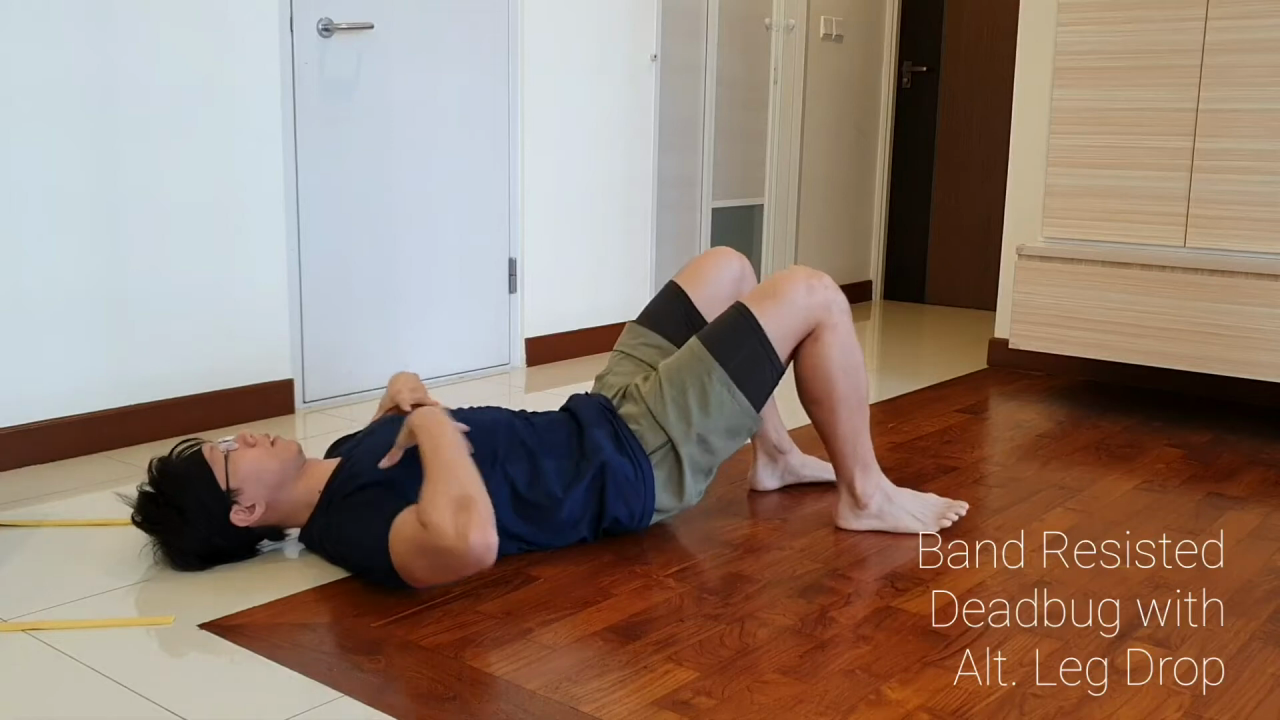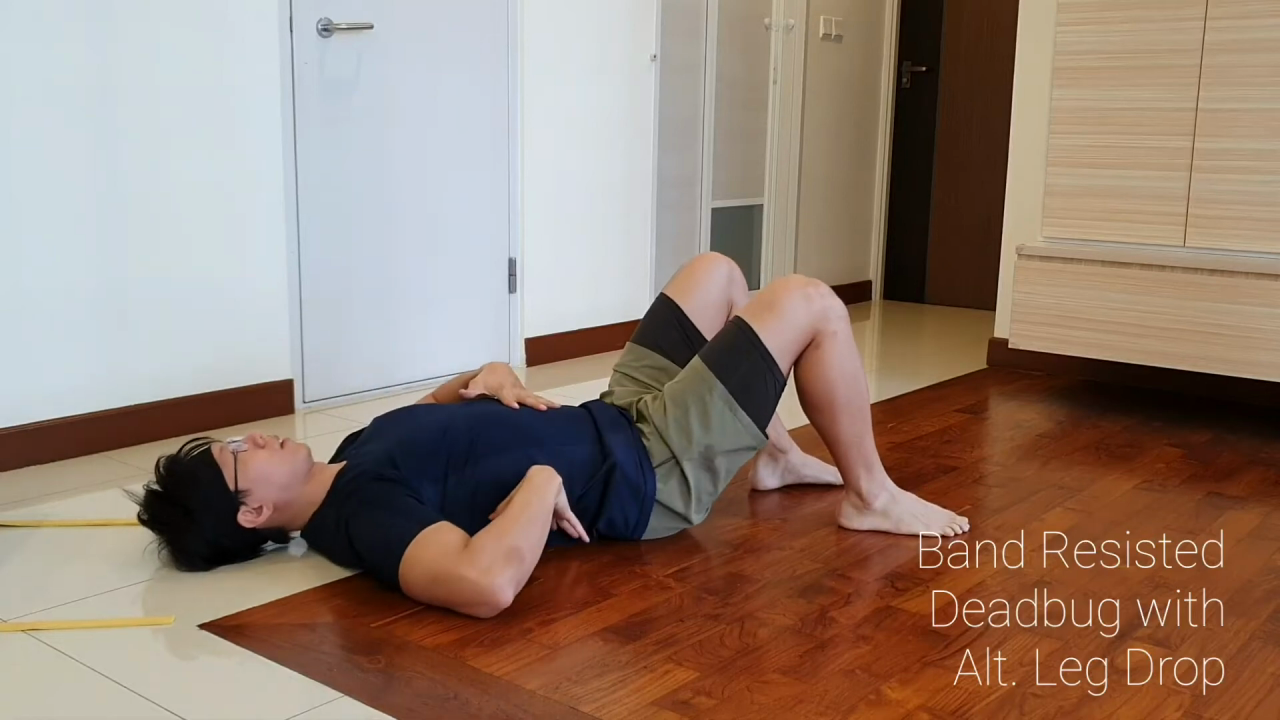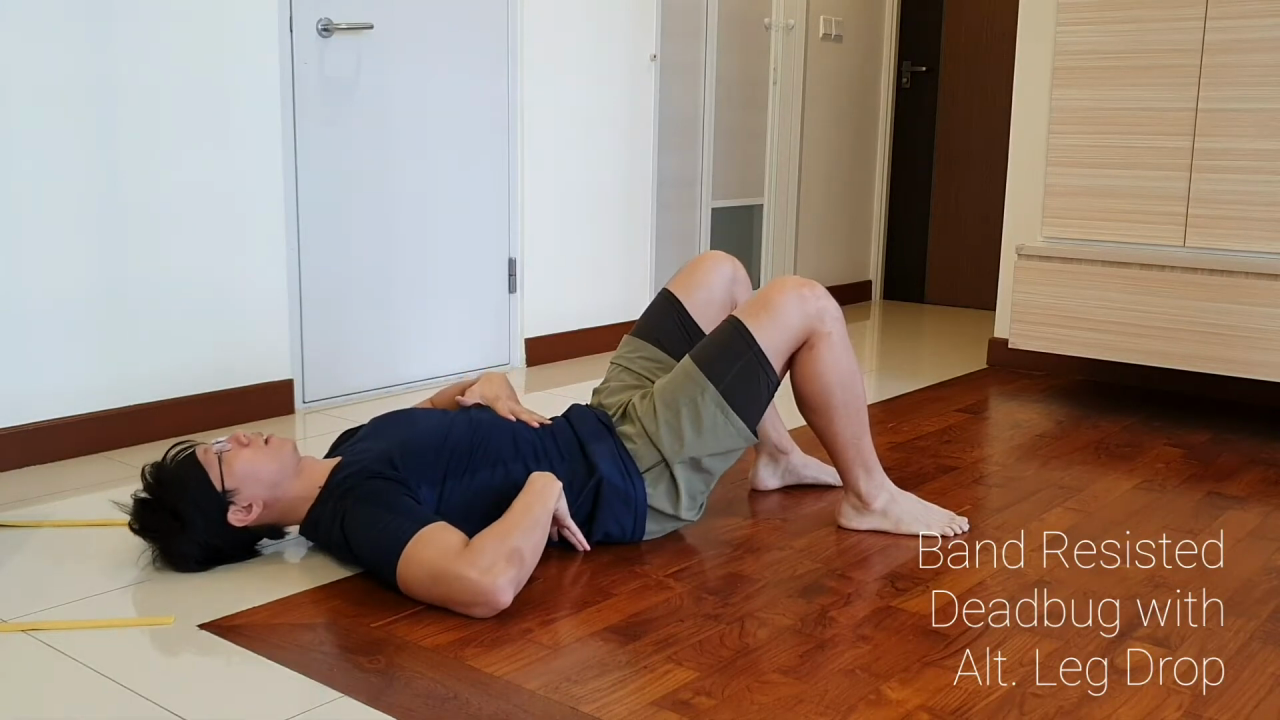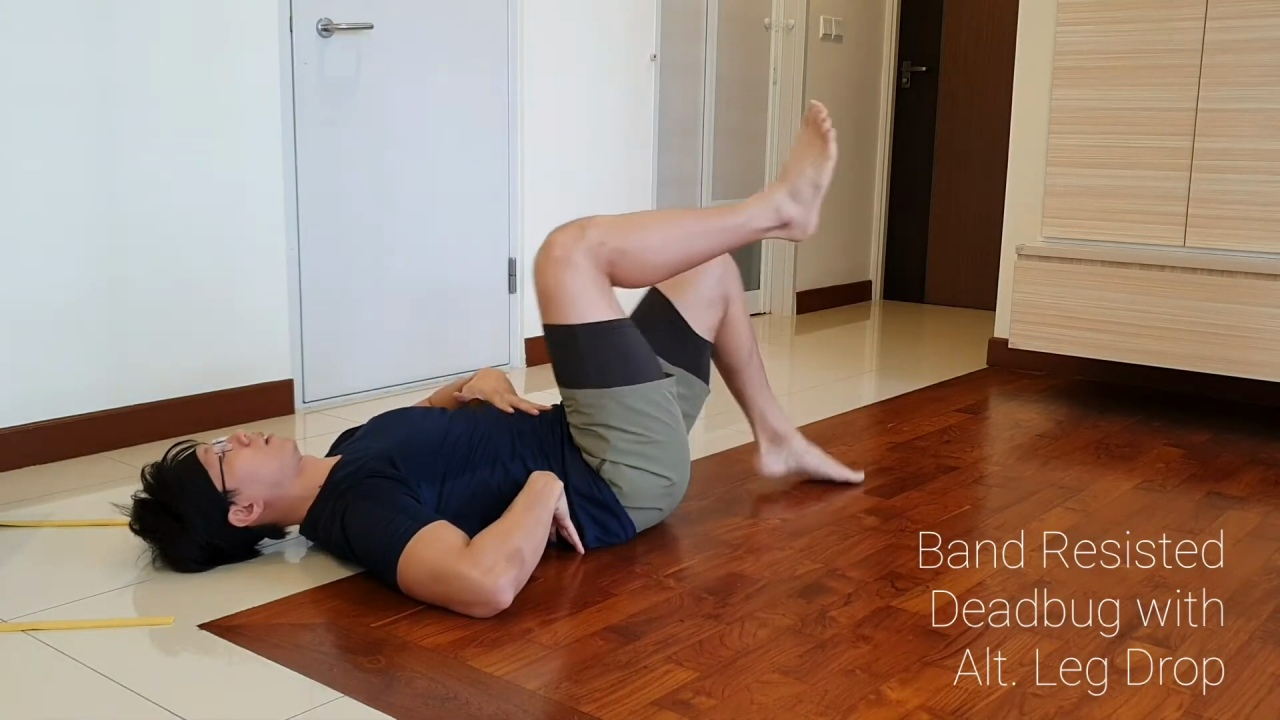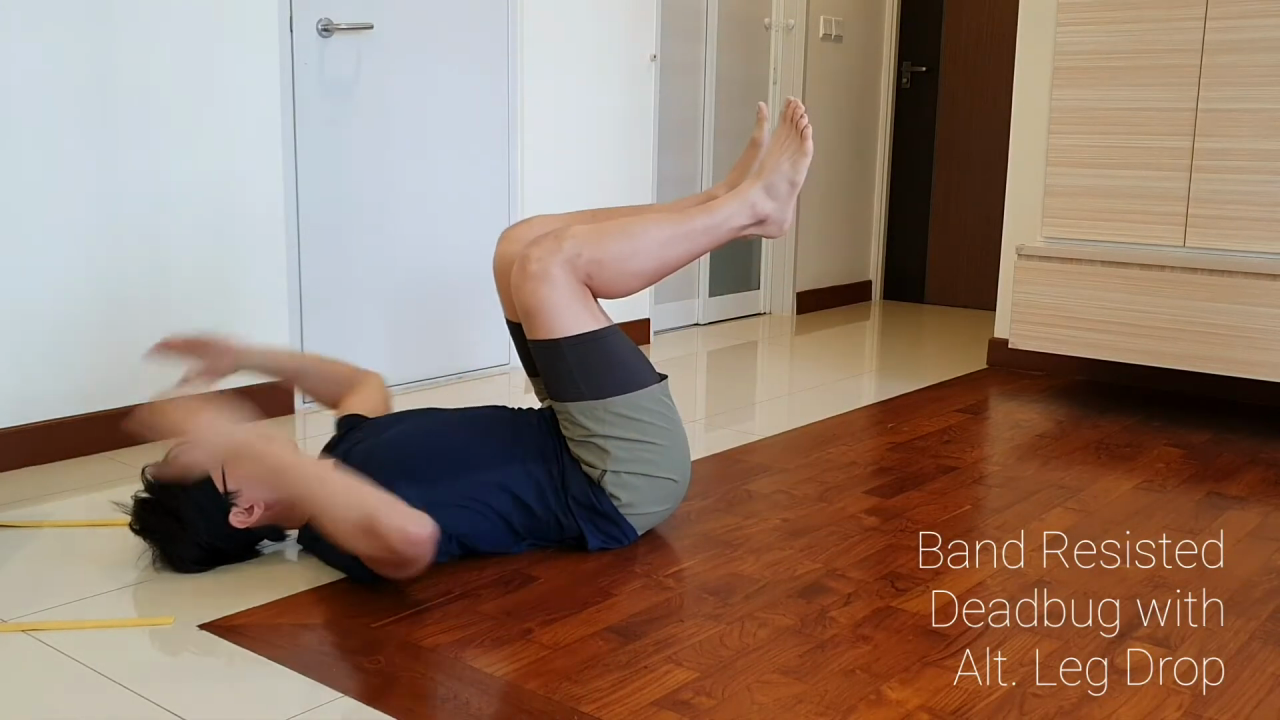
dt=1s
person 1, frame 1
left shoulder: (342, 466)
right shoulder: (356, 522)
right elbow: (471, 540)
left wrist: (399, 397)
right wrist: (429, 421)
left hip: (601, 417)
right hip: (639, 460)
left knee: (728, 264)
right knee: (814, 295)
left ankle: (775, 453)
right ankle: (866, 495)
person 1, frame 2
left shoulder: (355, 457)
right shoulder: (363, 515)
left elbow: (425, 422)
right elbow: (487, 583)
left wrist: (484, 378)
right wrist: (543, 480)
left hip: (614, 420)
right hip: (653, 470)
left knee: (717, 272)
right knee: (811, 303)
left ankle: (777, 456)
right ankle: (871, 496)
person 1, frame 3
left shoulder: (350, 453)
right shoulder: (357, 510)
right elbow: (486, 583)
left wrist: (479, 388)
right wrist: (542, 486)
left hip: (605, 421)
right hip: (641, 474)
left knee: (720, 270)
right knee: (807, 305)
left ankle: (778, 456)
right ankle: (872, 496)
person 1, frame 4
left shoulder: (349, 455)
right shoulder: (357, 510)
right elbow: (488, 585)
left wrist: (473, 385)
right wrist: (545, 484)
left hip: (569, 435)
right hip: (628, 479)
left knee: (711, 268)
right knee: (570, 249)
left ankle: (778, 441)
right ankle: (780, 207)
person 1, frame 5
left shoulder: (348, 460)
right shoulder: (345, 523)
left elbow: (364, 382)
right elbow: (407, 532)
left wrist: (250, 357)
right wrist: (241, 441)
left hip: (561, 445)
right hip: (628, 482)
left knee: (525, 246)
right knee: (545, 263)
left ankle: (728, 202)
right ankle: (753, 205)
